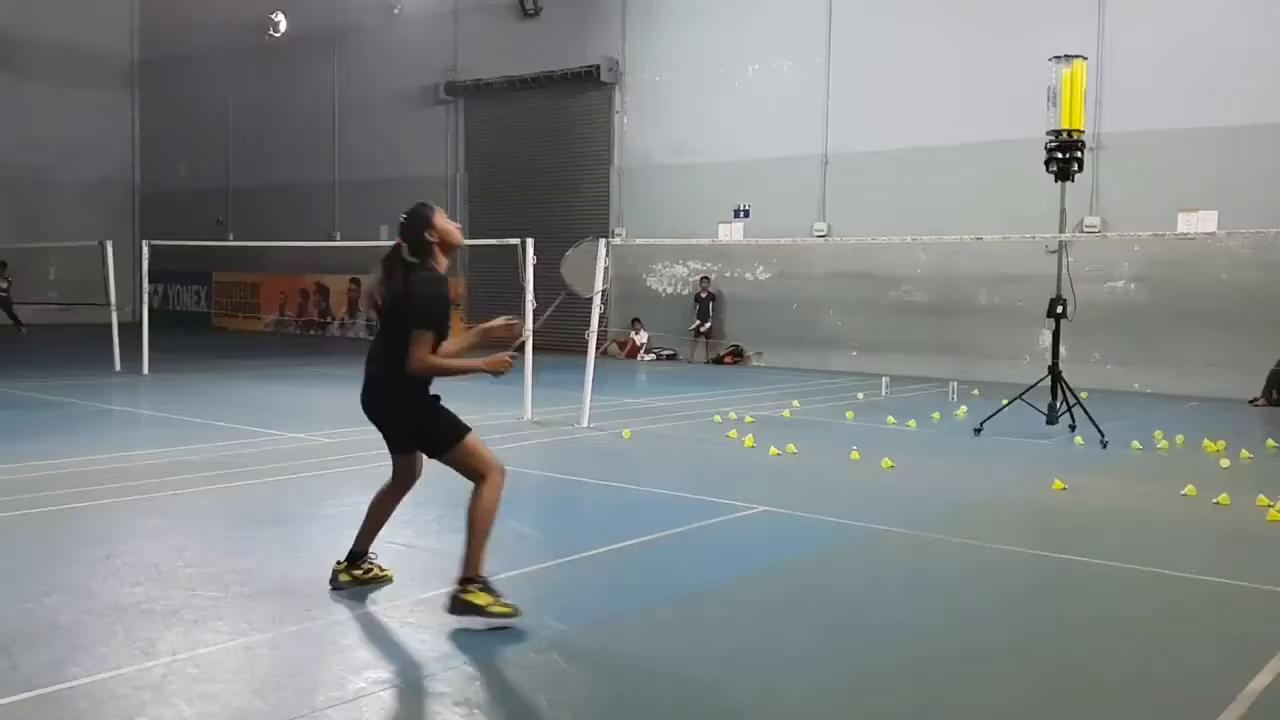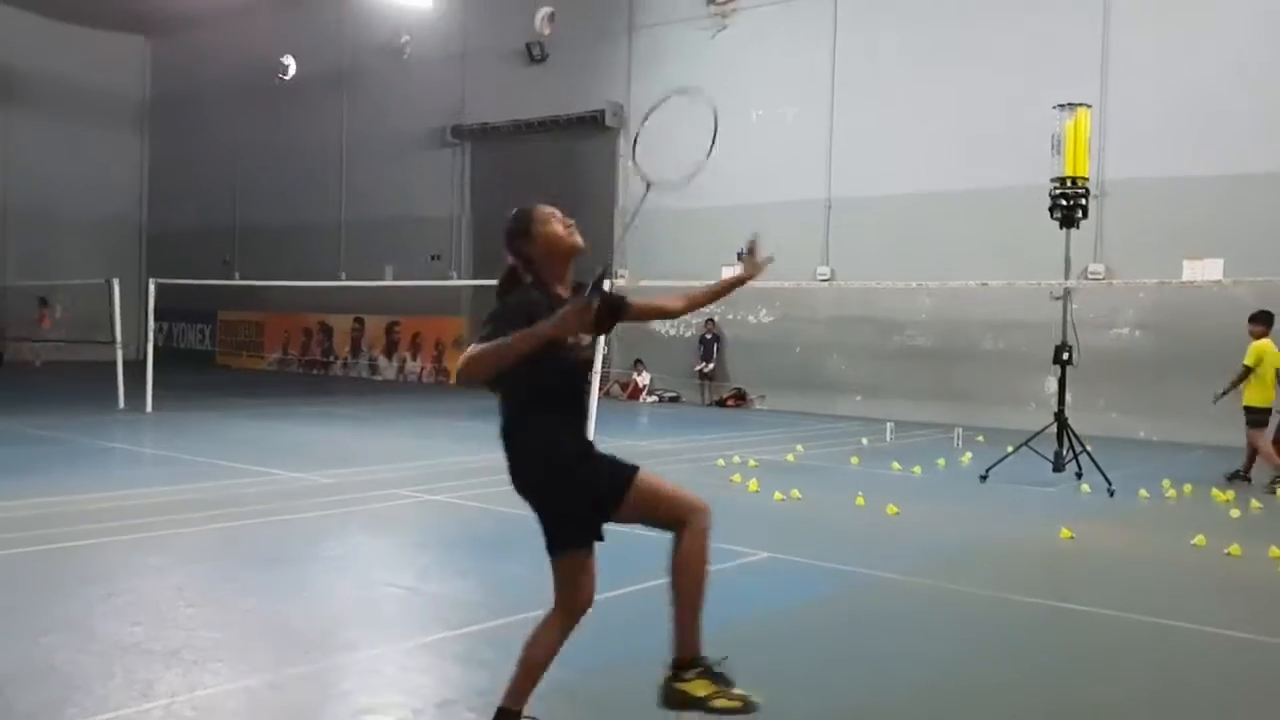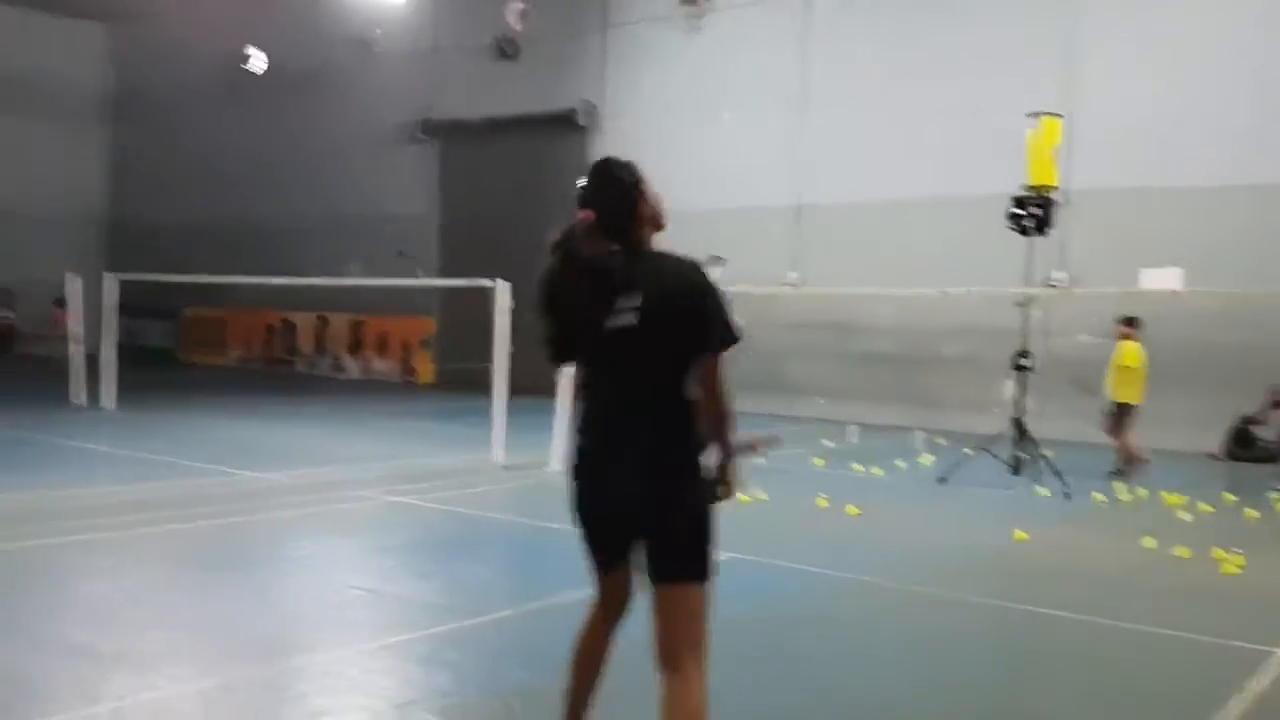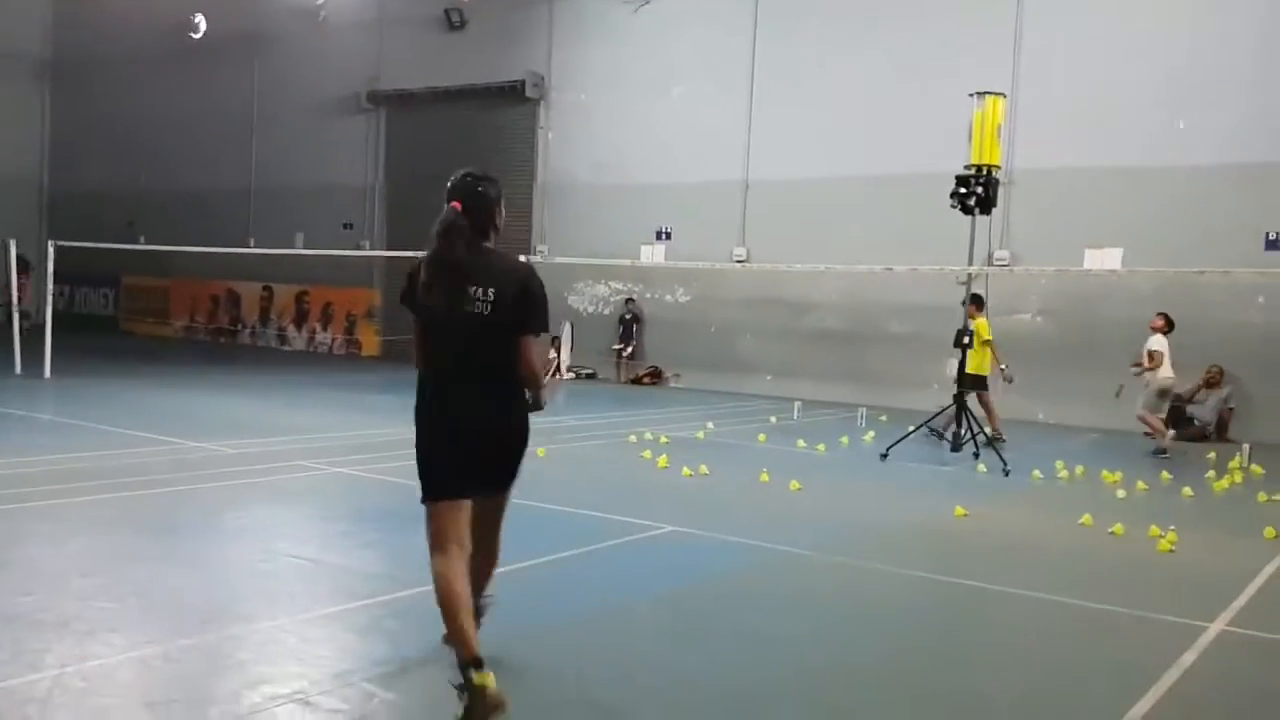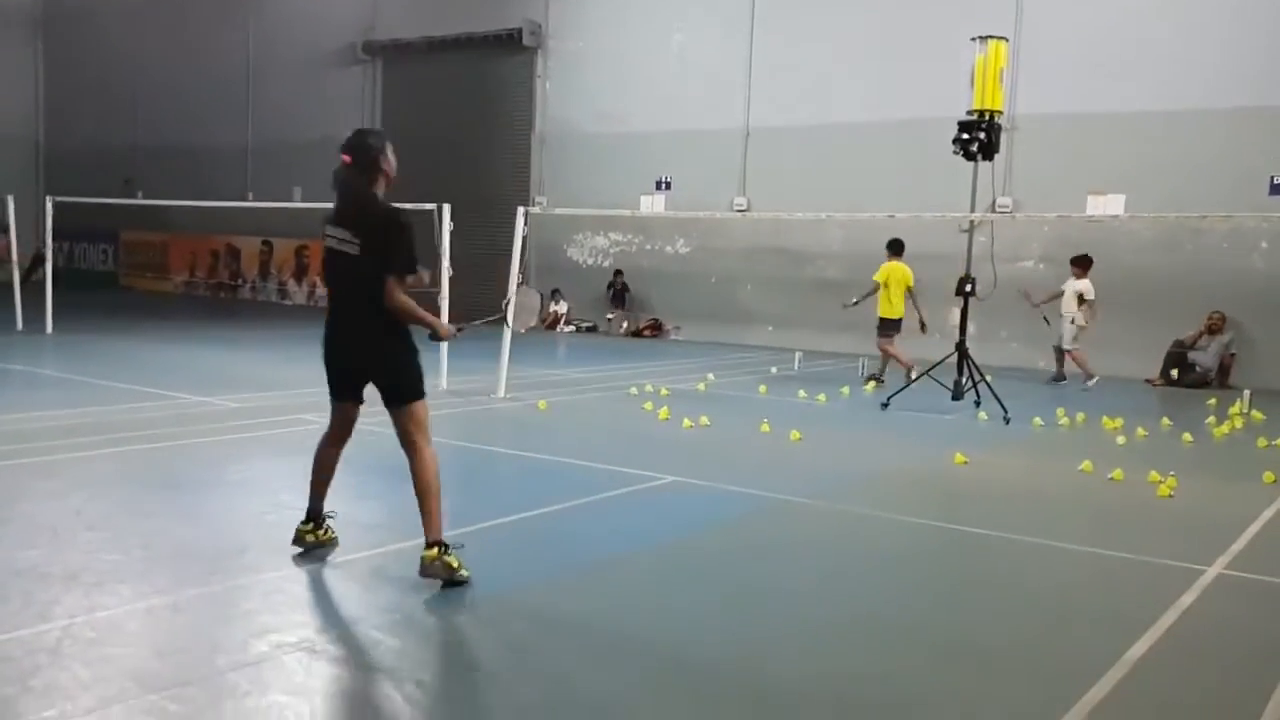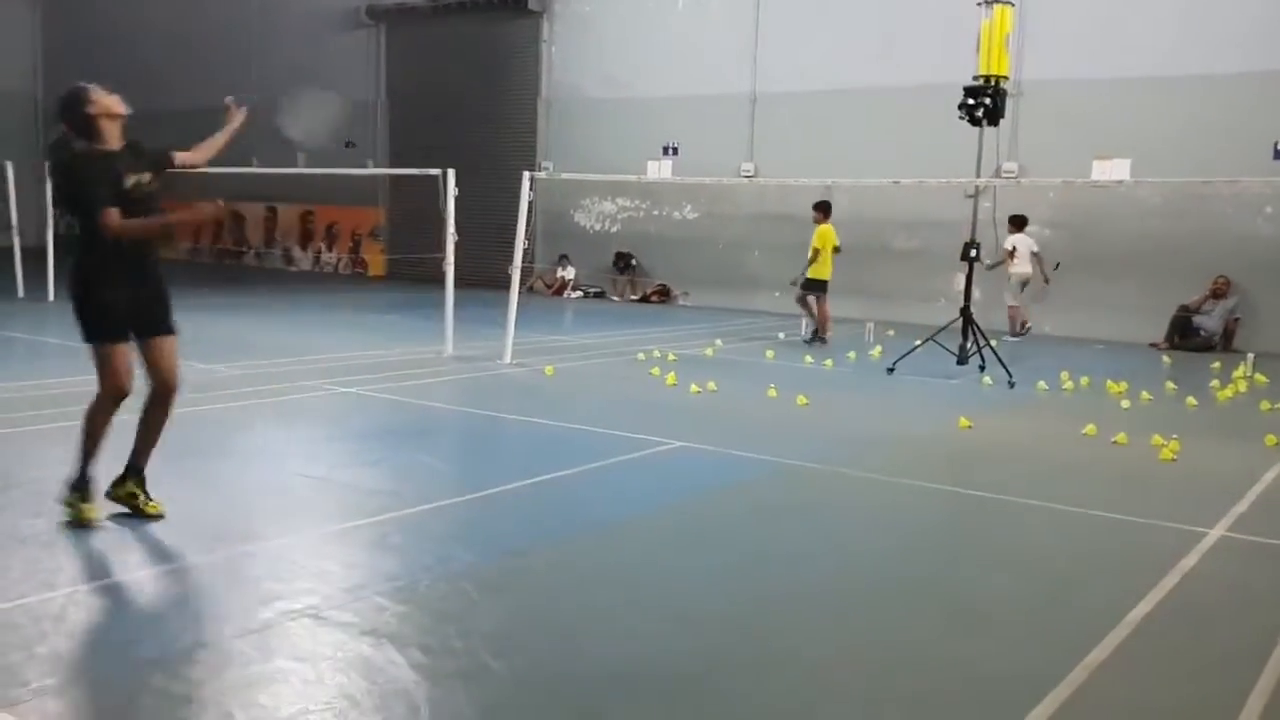
dt=0.7s
person 1, frame 1
left shoulder: (414, 281)
right shoulder: (432, 287)
right elbow: (420, 363)
left wrist: (487, 329)
right wrist: (483, 365)
left hip: (381, 396)
right hip: (405, 400)
left knee: (405, 476)
right knee: (490, 472)
left ankle: (354, 563)
right ankle: (471, 586)
person 1, frame 2
left shoulder: (584, 301)
right shoulder: (524, 306)
left elbow: (674, 306)
right elbow: (469, 369)
left wrist: (741, 278)
right wrist: (550, 331)
left hip: (565, 457)
right hip: (548, 459)
left knee: (572, 601)
right knee: (693, 516)
right ankle: (687, 670)
person 1, frame 3
left shoulder: (581, 285)
right shoulder: (684, 279)
right elbow: (710, 394)
right wrist: (724, 460)
left hip: (598, 473)
right hip: (669, 476)
left knee: (610, 607)
right knee: (684, 662)
person 1, frame 4
left shoulder: (429, 271)
right shoulder: (520, 277)
left elbow: (421, 352)
right elbow: (529, 365)
right wrist: (536, 395)
left hip: (441, 421)
right hip: (501, 423)
left knee: (448, 551)
right knee: (486, 530)
right ankle: (468, 617)
person 1, frame 5
left shoulder: (339, 214)
right shoulder: (389, 220)
right elbow: (391, 298)
right wrist: (433, 324)
left hip: (339, 340)
right hip: (381, 341)
left knee: (339, 428)
right knee: (419, 443)
left ankle: (312, 523)
right ankle: (436, 549)
person 1, frame 6
left shoulder: (139, 153)
right shoulder: (88, 164)
left elbow: (194, 157)
right elbow: (114, 228)
left wrist: (232, 125)
right wrist: (182, 218)
left hip: (144, 281)
right hip: (102, 285)
left knee: (166, 383)
right knee: (117, 386)
left ankle: (131, 479)
right ankle: (80, 485)
